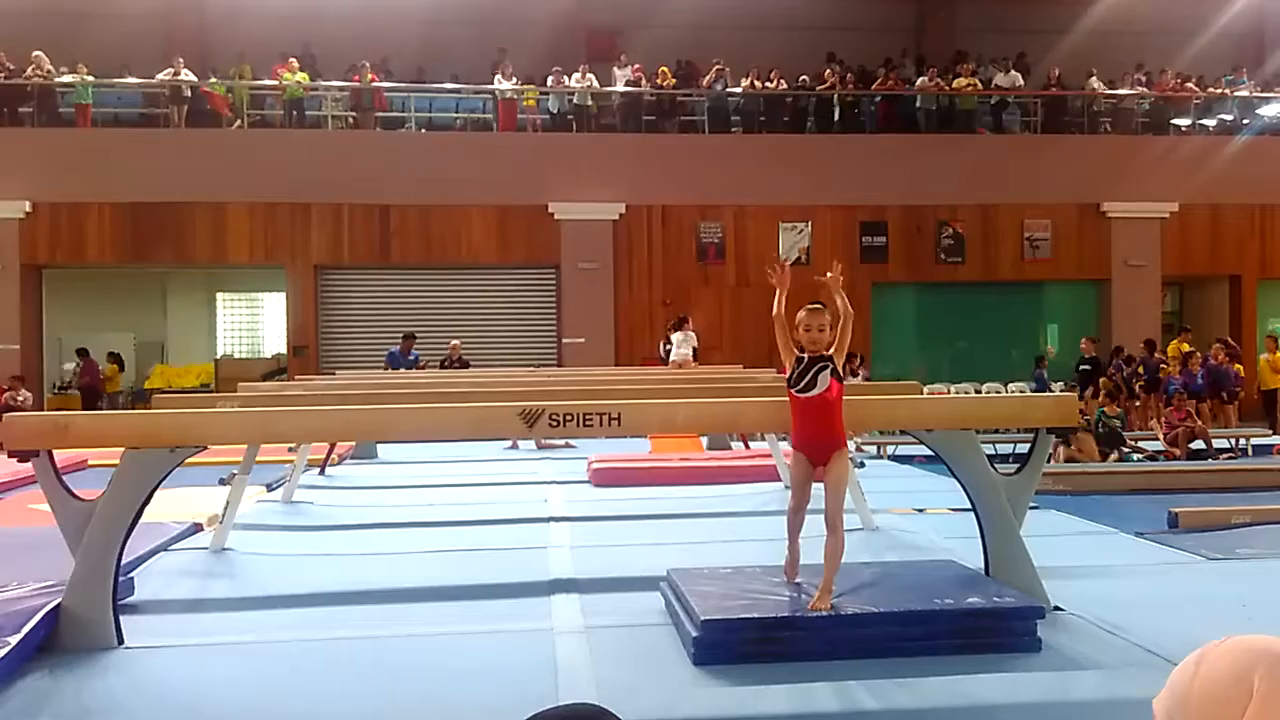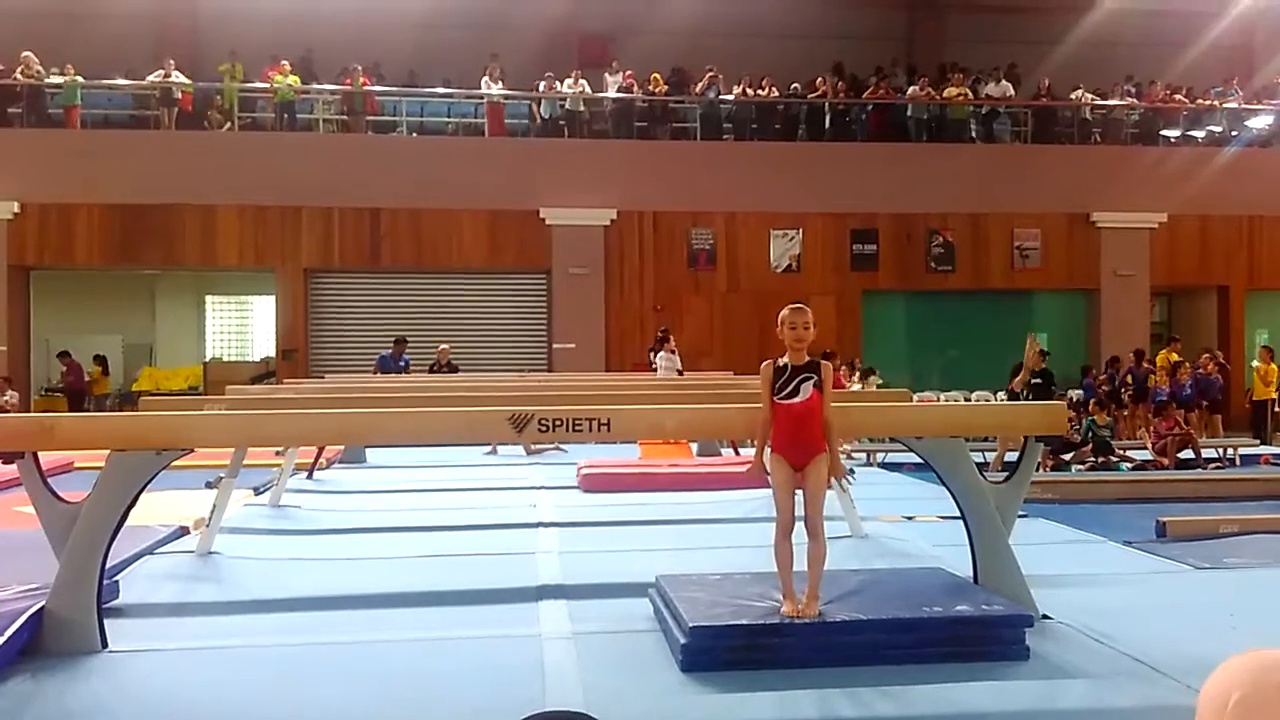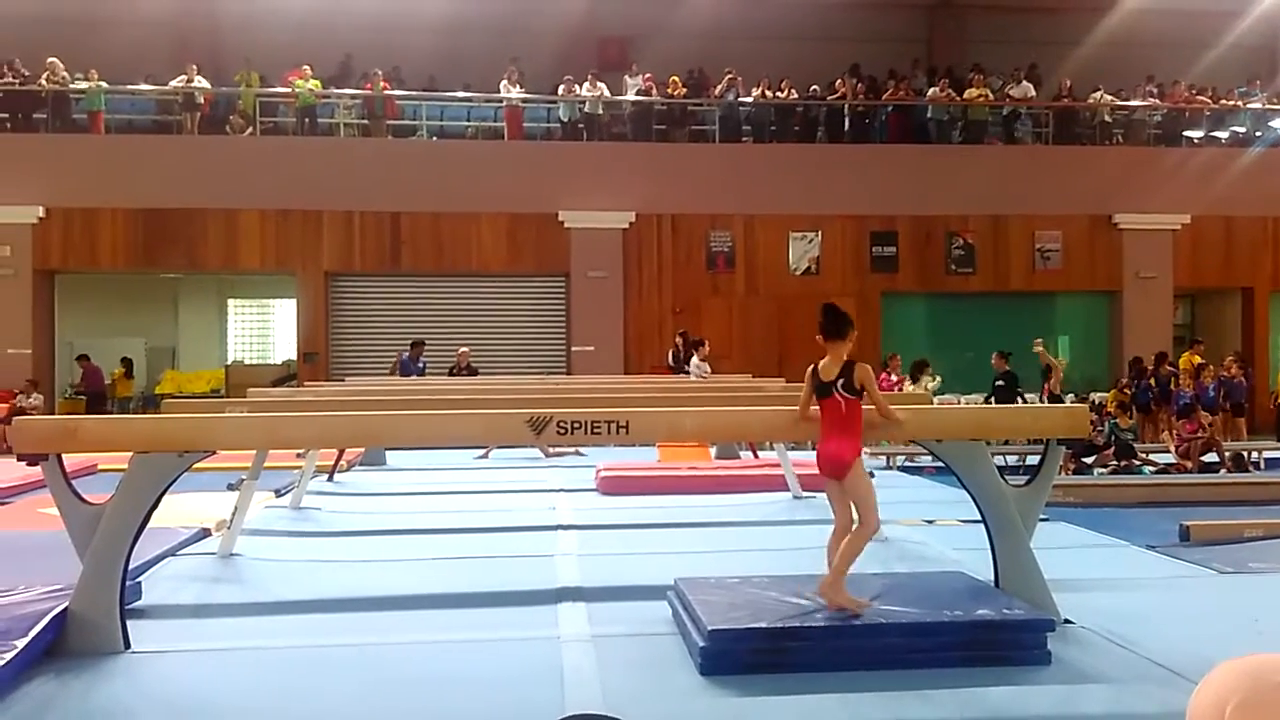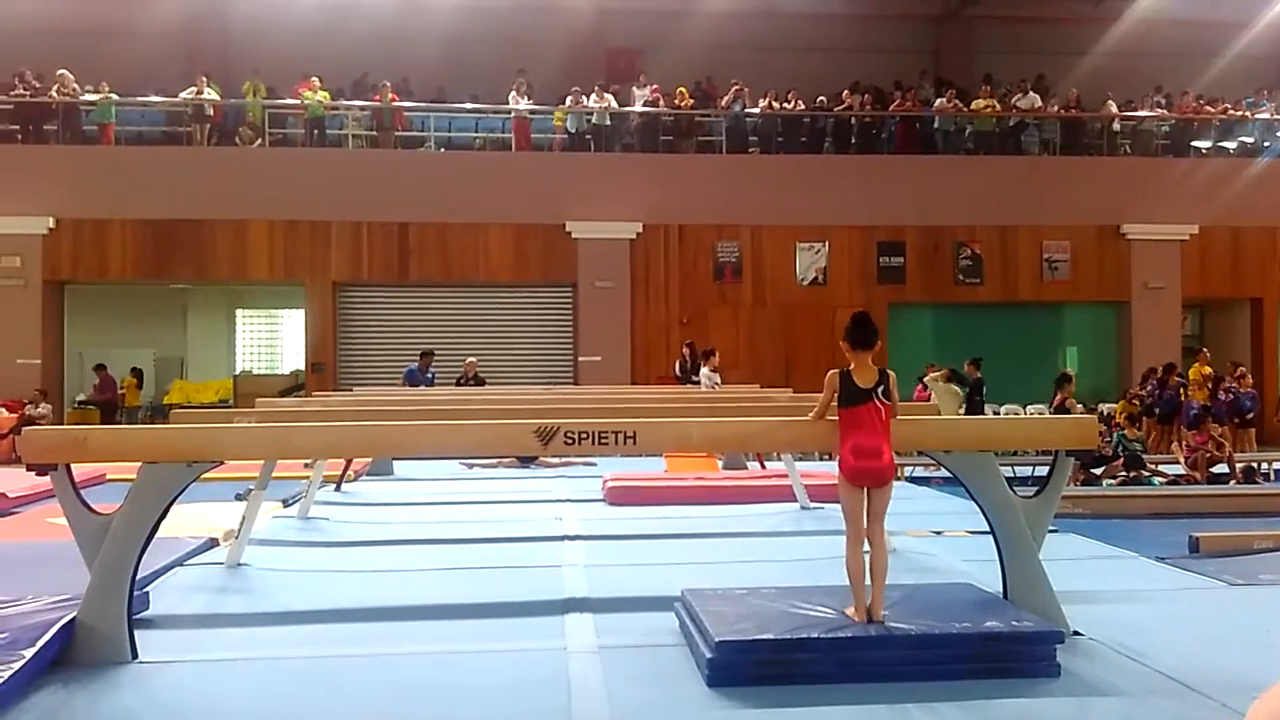
dt=1s
person 1, frame 1
left shoulder: (835, 359)
right shoulder: (792, 360)
left elbow: (848, 317)
right elbow: (778, 319)
left wrist: (836, 289)
right wrist: (782, 289)
left hip: (835, 449)
right hip: (802, 449)
left knee: (834, 517)
right knee: (797, 506)
left ankle: (826, 588)
right ankle: (793, 552)
person 1, frame 2
left shoulder: (823, 369)
right shoulder: (769, 369)
left elbow: (826, 417)
right elbow: (767, 417)
left wrist: (836, 458)
right wrist: (758, 456)
left hip: (815, 454)
right hip: (781, 454)
left knee: (814, 524)
right knee: (784, 524)
left ankle: (813, 595)
right ankle: (788, 595)
person 1, frame 3
left shoulder: (813, 372)
right shoulder: (861, 371)
left elbow: (804, 412)
right elbow: (883, 411)
right wrist: (899, 418)
left hip: (826, 453)
right hip: (848, 455)
left knee: (843, 523)
right knee: (870, 523)
left ankle: (835, 591)
right ankle: (832, 582)
person 1, frame 4
left shoulder: (836, 378)
right shoulder: (889, 378)
left elbow: (817, 416)
left wrist: (814, 414)
left hip: (852, 466)
right hip: (882, 465)
left knee: (854, 538)
right knee: (877, 534)
left ankle: (860, 608)
right ankle: (877, 605)
